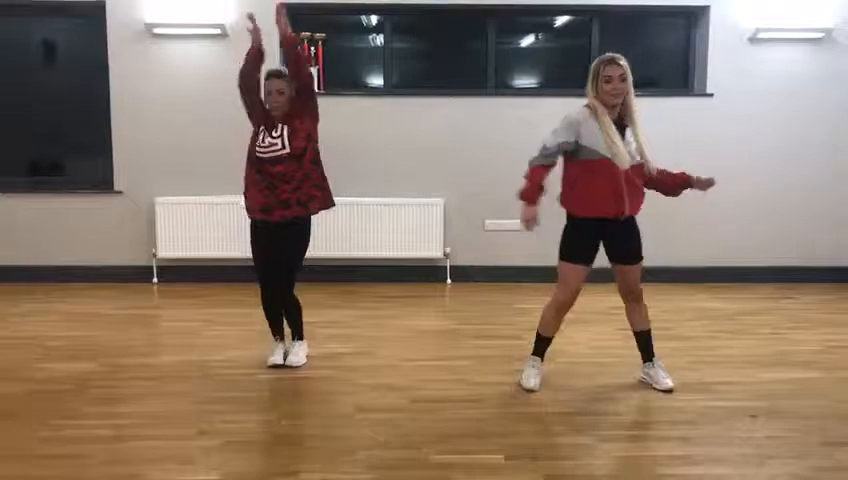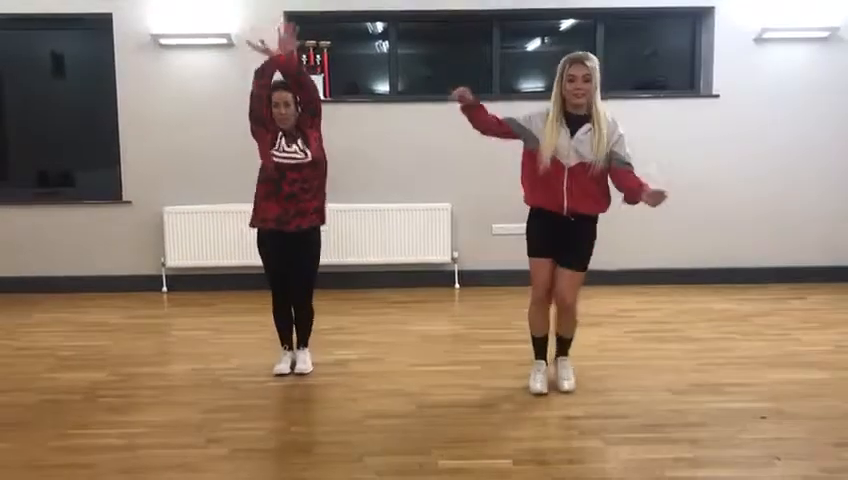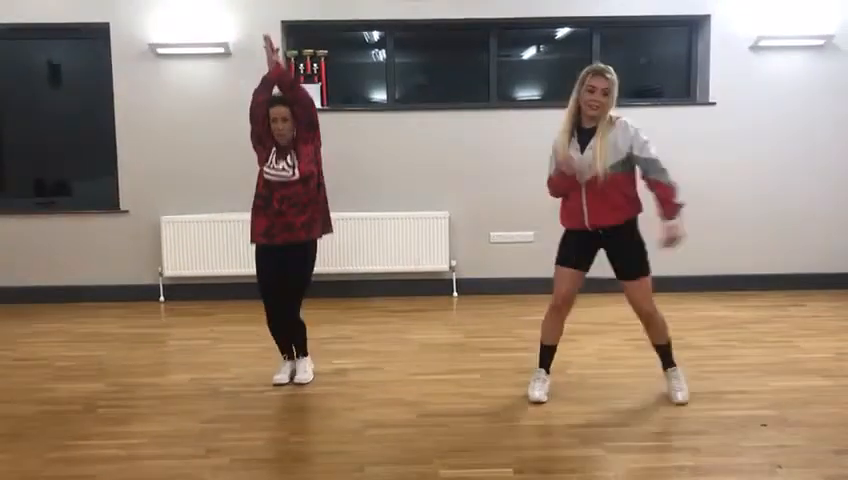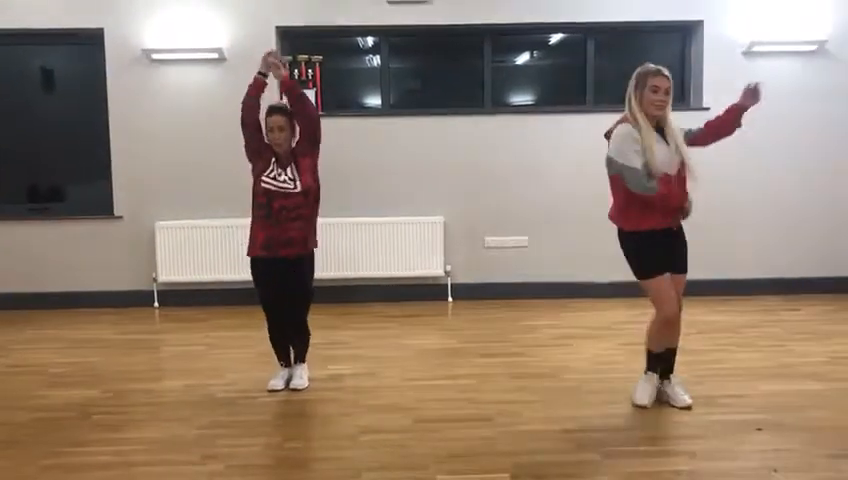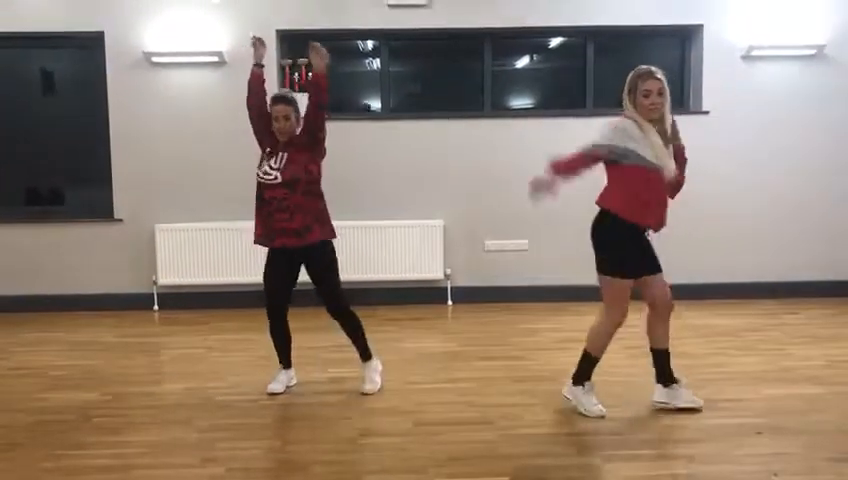
dt=0.5s
person 1, frame 1
left shoulder: (304, 116)
right shoulder: (260, 119)
left elbow: (305, 77)
right elbow: (246, 83)
left wrist: (288, 37)
right wrist: (256, 46)
left hip: (295, 218)
right hip: (262, 218)
left knee: (283, 284)
right knee: (267, 285)
left ankle: (298, 341)
right ankle: (278, 342)
person 1, frame 2
left shoulder: (310, 129)
right shoulder: (264, 132)
left elbow: (310, 91)
right elbow: (258, 92)
left wrist: (285, 57)
right wrist: (274, 57)
left hip: (306, 227)
right hip: (271, 229)
left knee: (302, 296)
right knee: (280, 296)
left ankle: (303, 349)
right ankle: (286, 350)
person 1, frame 3
left shoulder: (309, 144)
right shoulder: (264, 147)
left elbow: (305, 103)
right elbow: (256, 108)
left wrist: (279, 70)
right wrist: (270, 72)
left hip: (302, 240)
right hip: (270, 242)
left knee: (290, 309)
right knee: (273, 309)
left ankle: (304, 358)
right ankle: (287, 359)
person 1, frame 4
left shoulder: (306, 155)
right shoulder: (259, 157)
left elbow: (310, 118)
right elbow: (248, 118)
left wrist: (286, 81)
right wrist: (261, 76)
left hip: (299, 251)
right hip: (266, 252)
left knee: (297, 314)
right knee: (275, 315)
left ankle: (300, 365)
right ankle: (284, 366)
person 1, frame 5
left shoulder: (310, 144)
right shoulder: (268, 146)
left elbow: (317, 111)
right elbow: (254, 106)
left wrist: (319, 72)
right wrist: (258, 63)
left hip: (312, 240)
right hip: (279, 243)
left knee: (337, 304)
right knee: (275, 311)
left ankle: (370, 363)
right ankle: (286, 371)
person 2, frame 1
left shoulder: (630, 126)
right shoulder: (579, 120)
left elbow: (645, 174)
right elbow: (543, 157)
left wrist: (687, 181)
right wrist: (529, 199)
left hip: (623, 222)
right hip: (585, 221)
left knee: (633, 294)
right knee: (564, 298)
left ankle: (649, 364)
right ankle: (536, 360)
person 2, frame 2
left shoulder: (608, 126)
right shoulder: (542, 120)
left elbow: (622, 171)
right elbow: (496, 127)
left wrist: (642, 192)
right wrist: (469, 103)
left hip: (582, 221)
right hip: (543, 217)
left knee: (566, 299)
right knee: (540, 295)
left ankle: (563, 360)
right ankle: (540, 364)
person 2, frame 3
left shoulder: (625, 132)
right shoulder: (565, 136)
left elbow: (656, 174)
right elbow: (555, 189)
left wrist: (671, 217)
right wrist: (564, 173)
left hip: (620, 229)
right hip: (579, 231)
left knee: (645, 308)
right knee: (559, 303)
left ankle: (671, 370)
right ankle: (543, 373)
person 2, frame 4
left shoulder: (667, 130)
right shoulder: (624, 136)
left elbow: (703, 136)
right elbow: (640, 186)
left wrist: (741, 107)
right wrist: (680, 199)
left hip: (670, 229)
right hip: (639, 233)
left knee: (676, 309)
right knee: (667, 310)
left ankle: (667, 379)
right ankle: (650, 375)
person 2, frame 5
left shoulder: (659, 137)
right shoulder: (625, 130)
left elbow: (671, 188)
right elbow: (590, 153)
left wrist: (678, 149)
right wrist: (555, 173)
left hip: (635, 232)
right hip: (617, 230)
left knee: (663, 304)
right knee: (614, 314)
left ankle: (667, 385)
right ankle: (579, 384)
